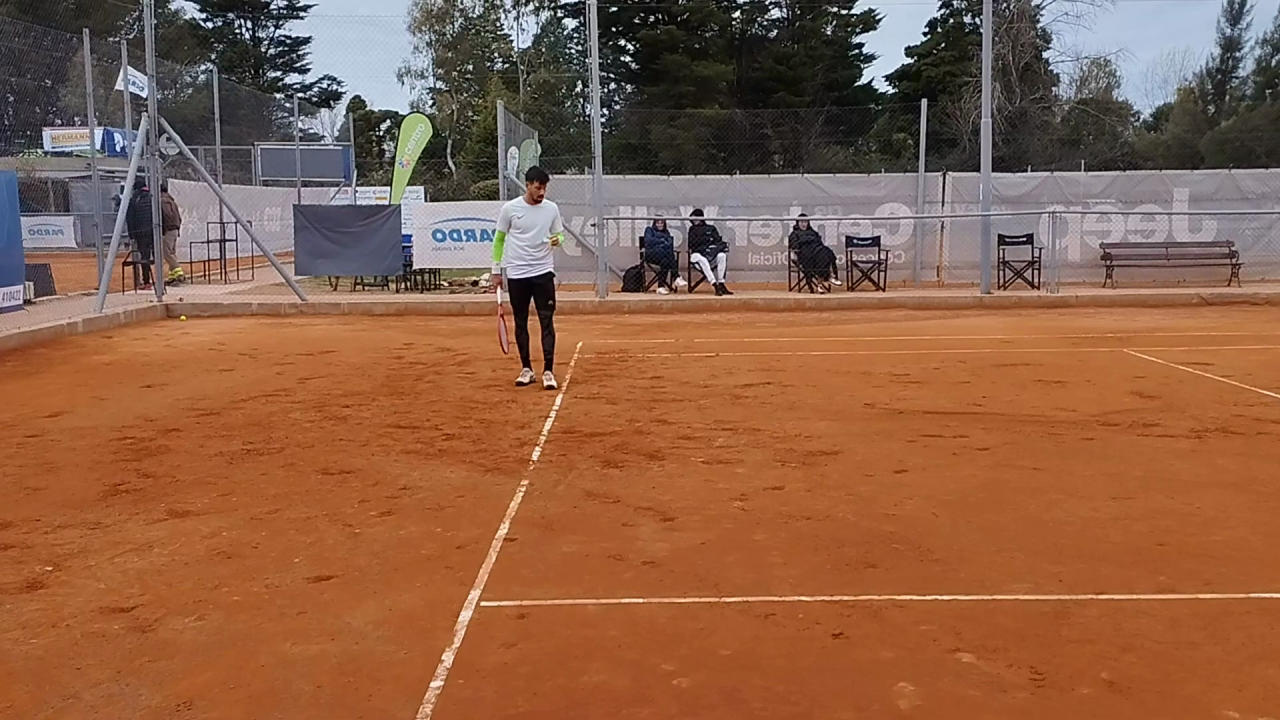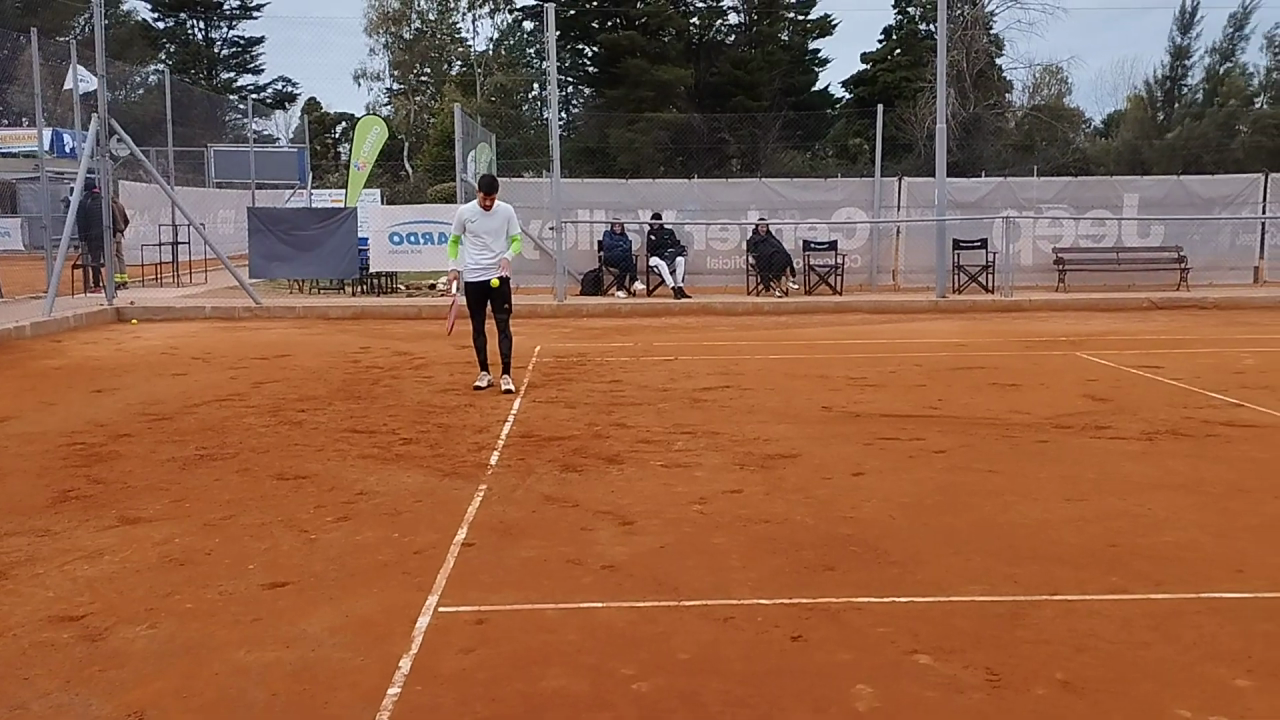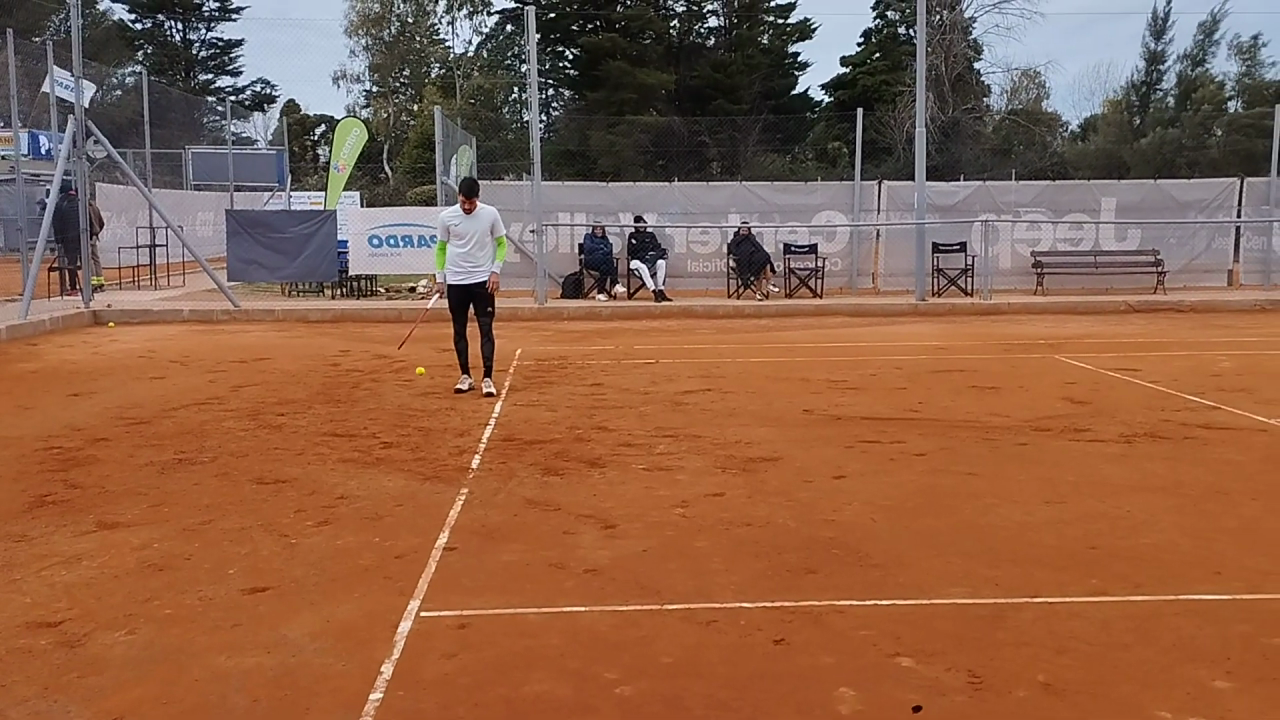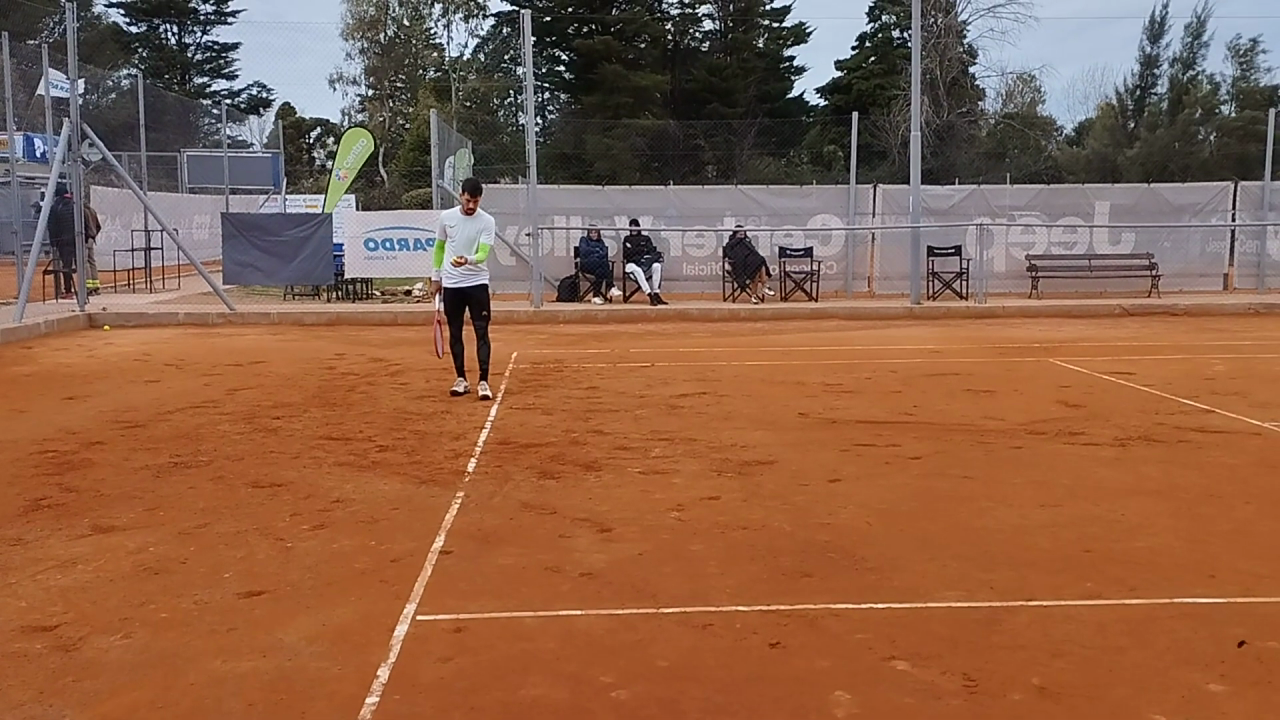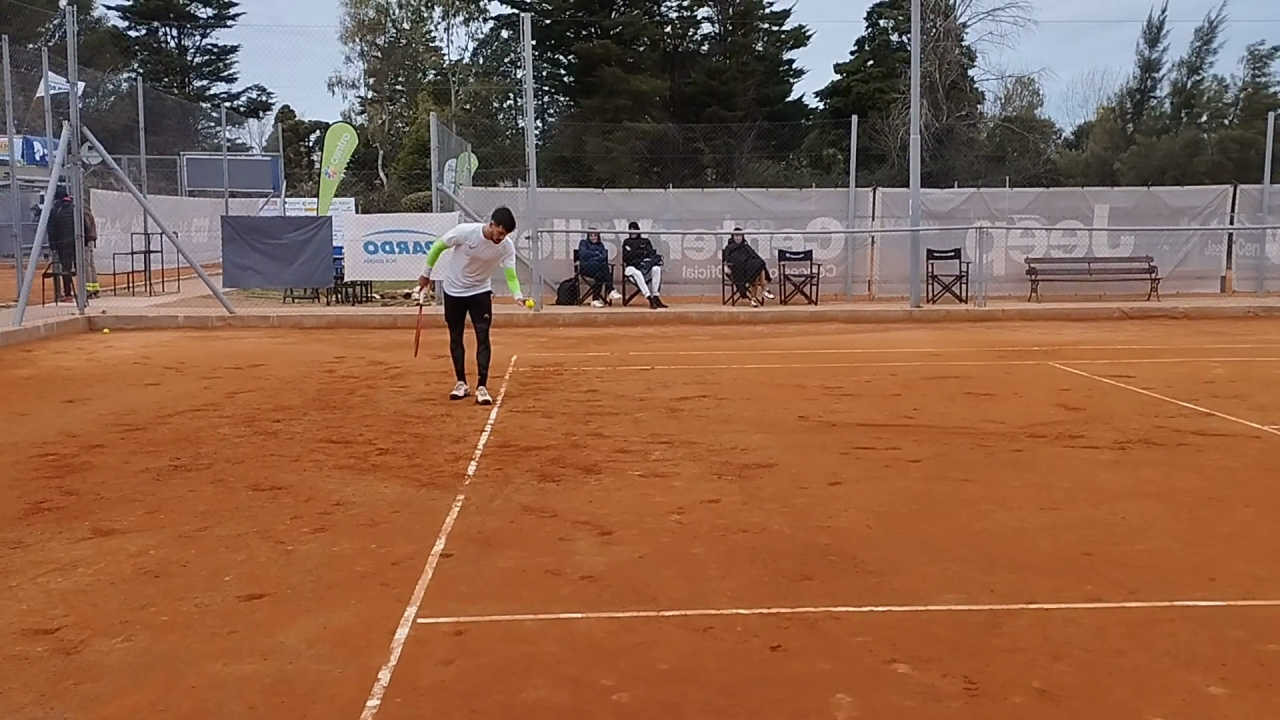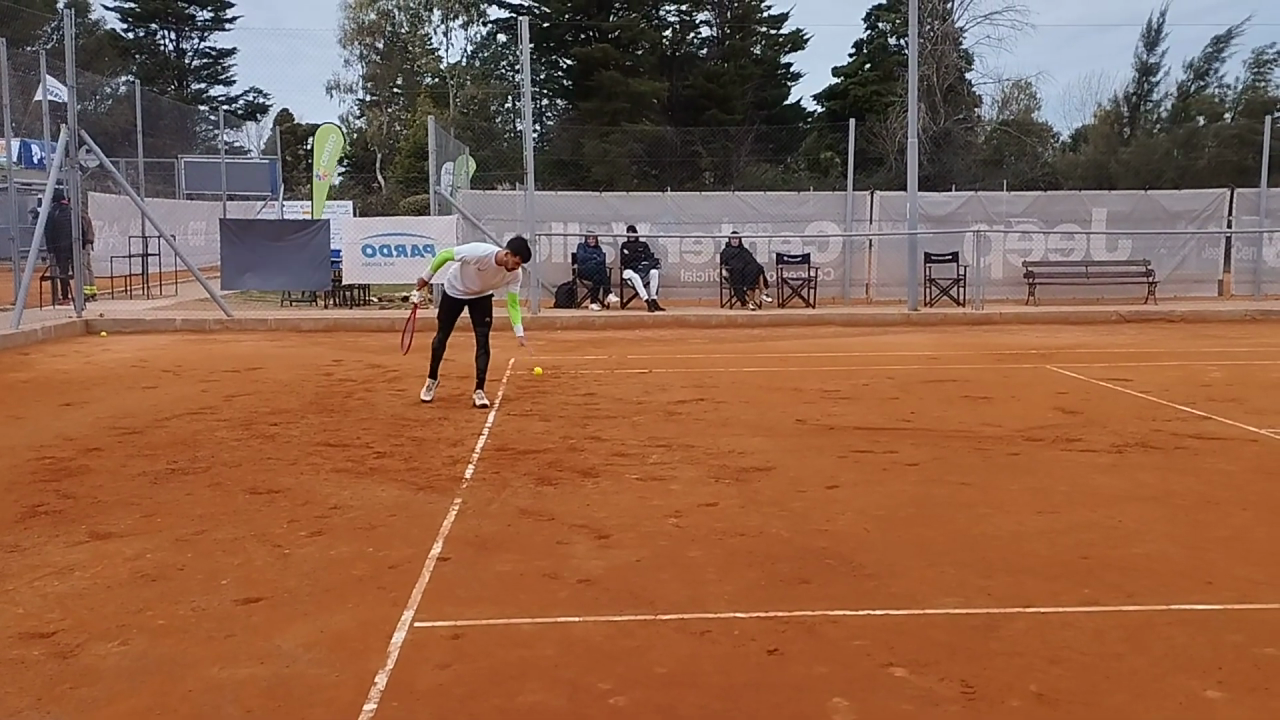
dt=0.7s
person 1, frame 1
left shoulder: (551, 208)
right shoulder: (510, 208)
left elbow: (559, 235)
right elbow: (499, 239)
left wrist: (557, 240)
right wrist: (496, 270)
left hip: (543, 273)
right hip: (516, 274)
left knee: (546, 321)
right knee: (520, 322)
left ankle: (548, 371)
right ankle: (526, 369)
person 1, frame 2
left shoulder: (507, 211)
right shoulder: (464, 212)
left elbow: (516, 241)
right elbow: (453, 241)
left wrist: (508, 258)
right wrist: (453, 267)
left hip: (499, 277)
right hip: (472, 278)
left knee: (503, 325)
right knee: (478, 326)
left ankle: (506, 375)
right ankle: (484, 373)
person 1, frame 3
left shoulder: (491, 214)
right shoulder: (446, 217)
left elbow: (501, 244)
right elbow: (441, 248)
left wrist: (495, 271)
right wrist: (440, 278)
left hip: (483, 280)
right hip: (456, 282)
left knee: (486, 328)
right knee: (459, 330)
left ankle: (487, 378)
right ankle: (465, 376)
person 1, frame 4
left shoulder: (487, 221)
right shoulder: (446, 217)
left elbow: (483, 253)
right elbow: (439, 247)
left wrist: (468, 261)
right wrist: (436, 276)
left hip: (477, 284)
right hip: (451, 284)
left knee: (481, 332)
right knee: (455, 333)
left ankle: (483, 381)
right ankle: (461, 379)
person 1, frame 5
left shoulder: (507, 246)
right shoulder: (464, 231)
left elbow: (510, 276)
right elbow: (438, 247)
left wrist: (518, 296)
right wrist: (426, 274)
left hip: (480, 291)
right hip: (454, 290)
left knee: (483, 337)
right knee: (456, 337)
left ankle: (482, 386)
right ankle: (461, 382)
person 1, frame 6
left shoulder: (514, 274)
right shoulder: (477, 252)
left elbow: (513, 304)
right elbow: (444, 254)
left wrist: (519, 333)
right wrist: (426, 278)
left hip: (482, 296)
right hip: (454, 291)
left knee: (483, 340)
right knee: (442, 336)
left ankle: (479, 390)
right ankle: (432, 379)
